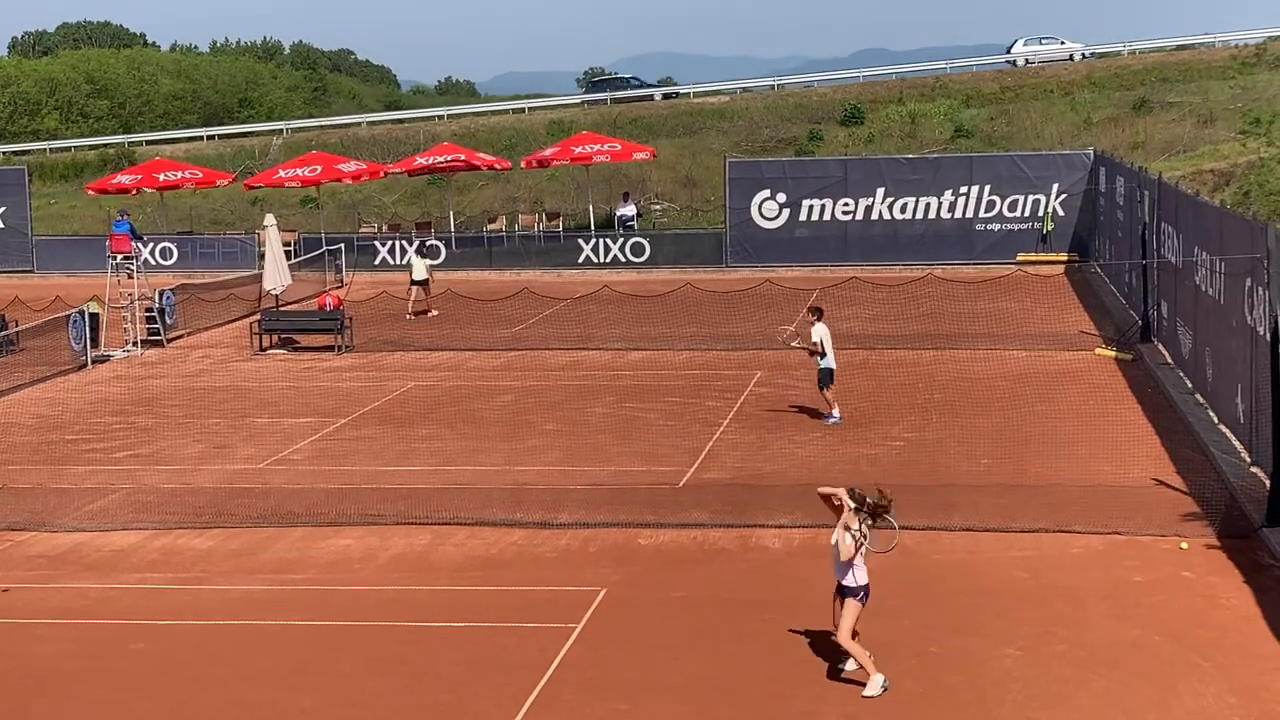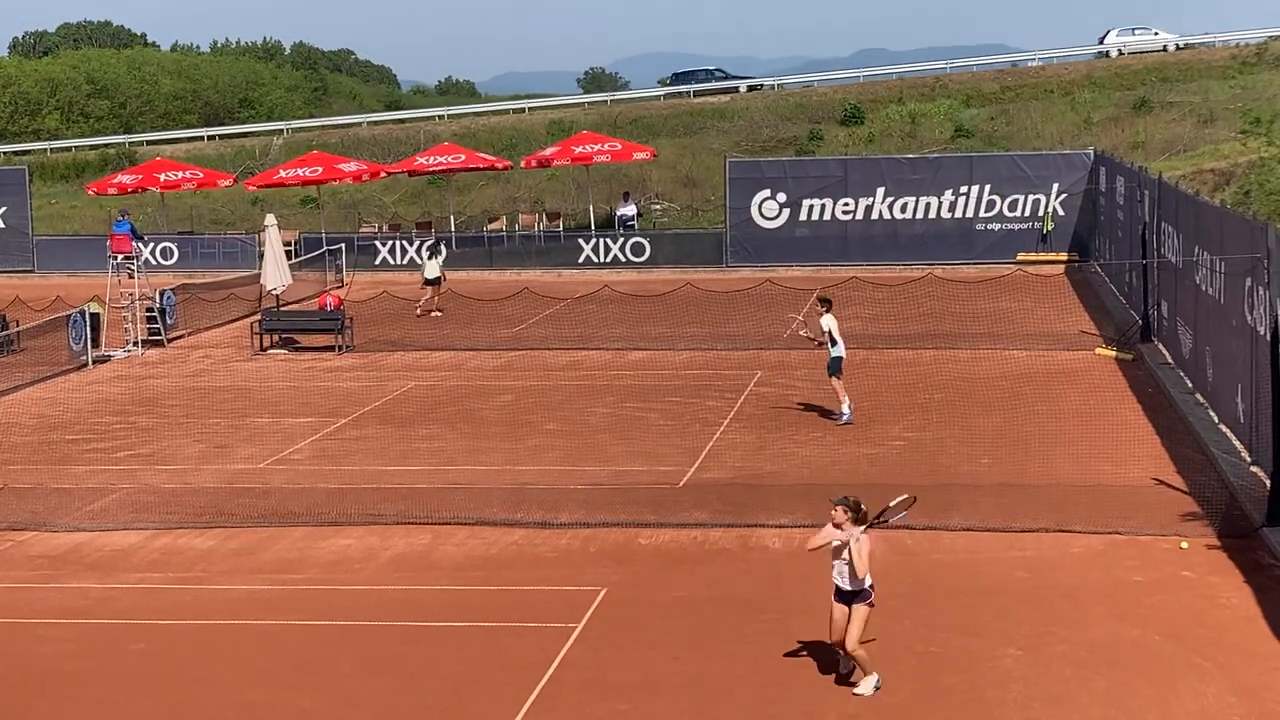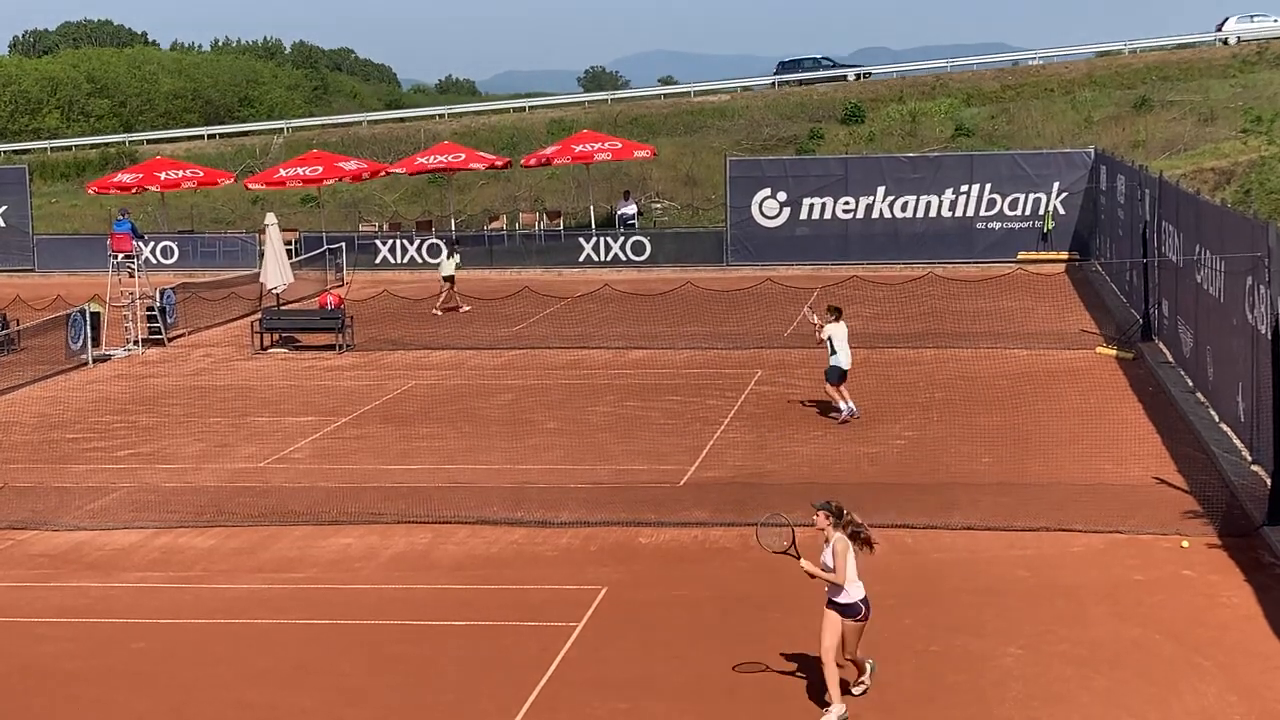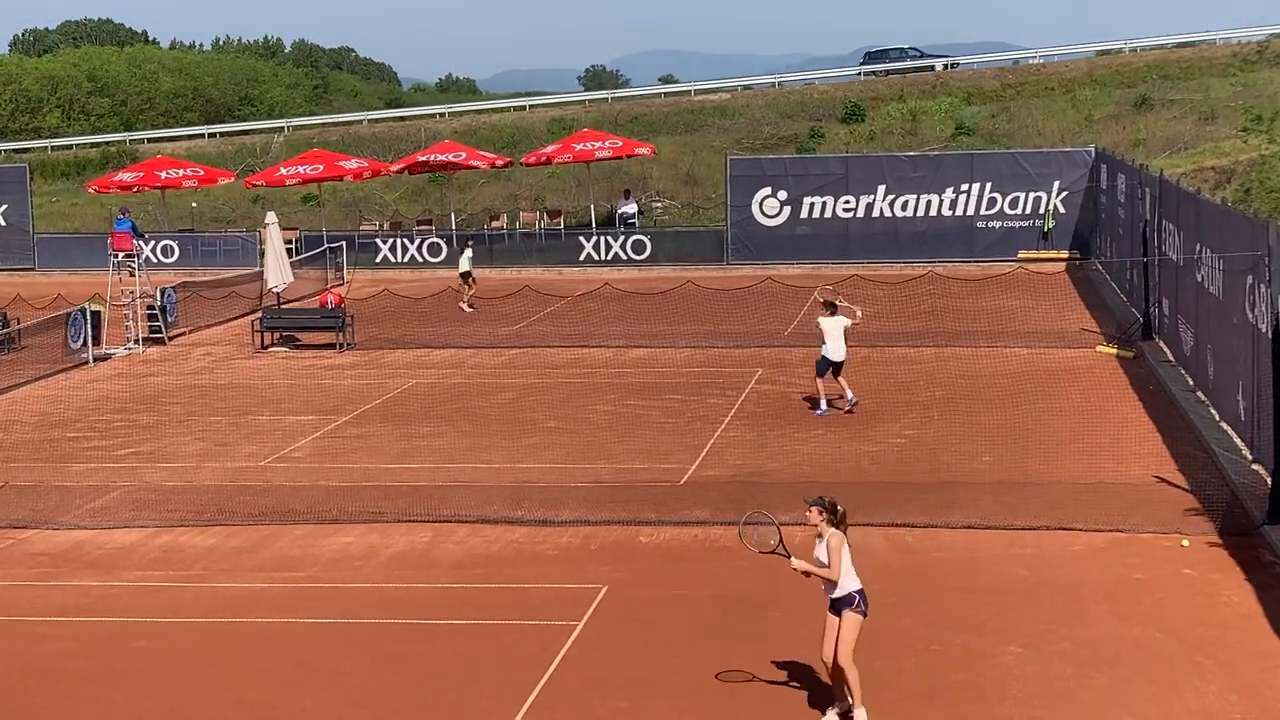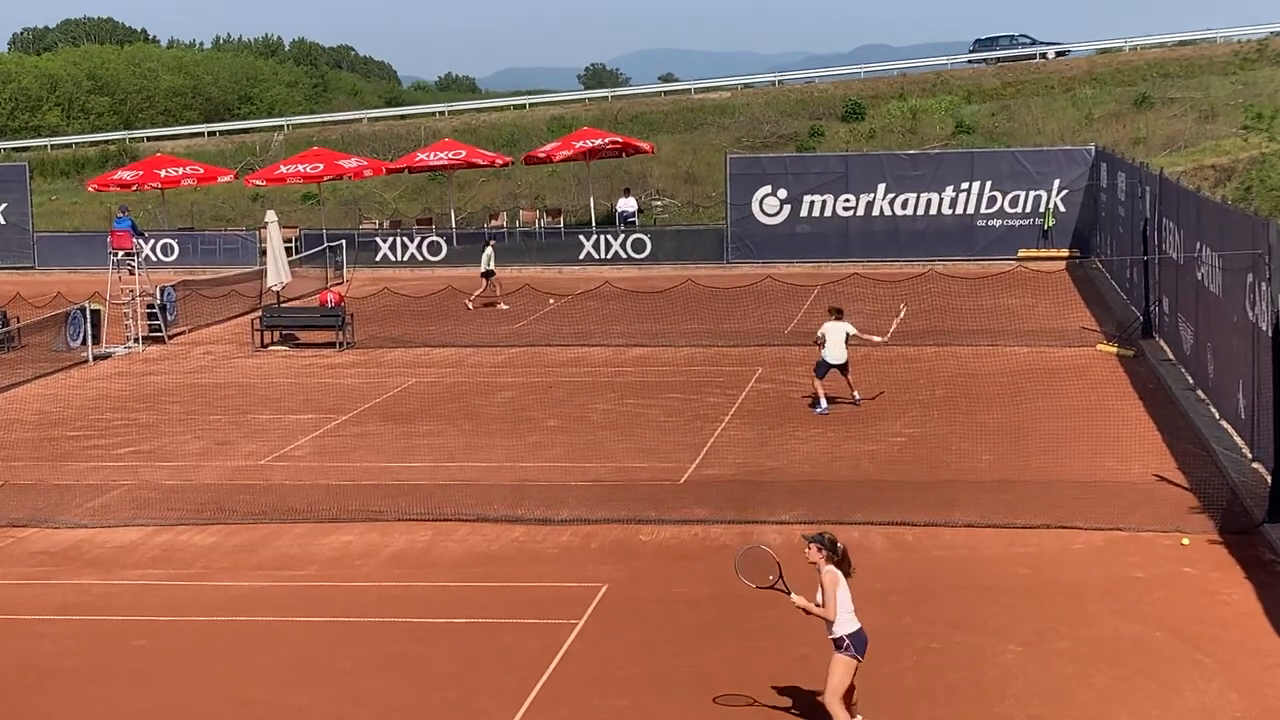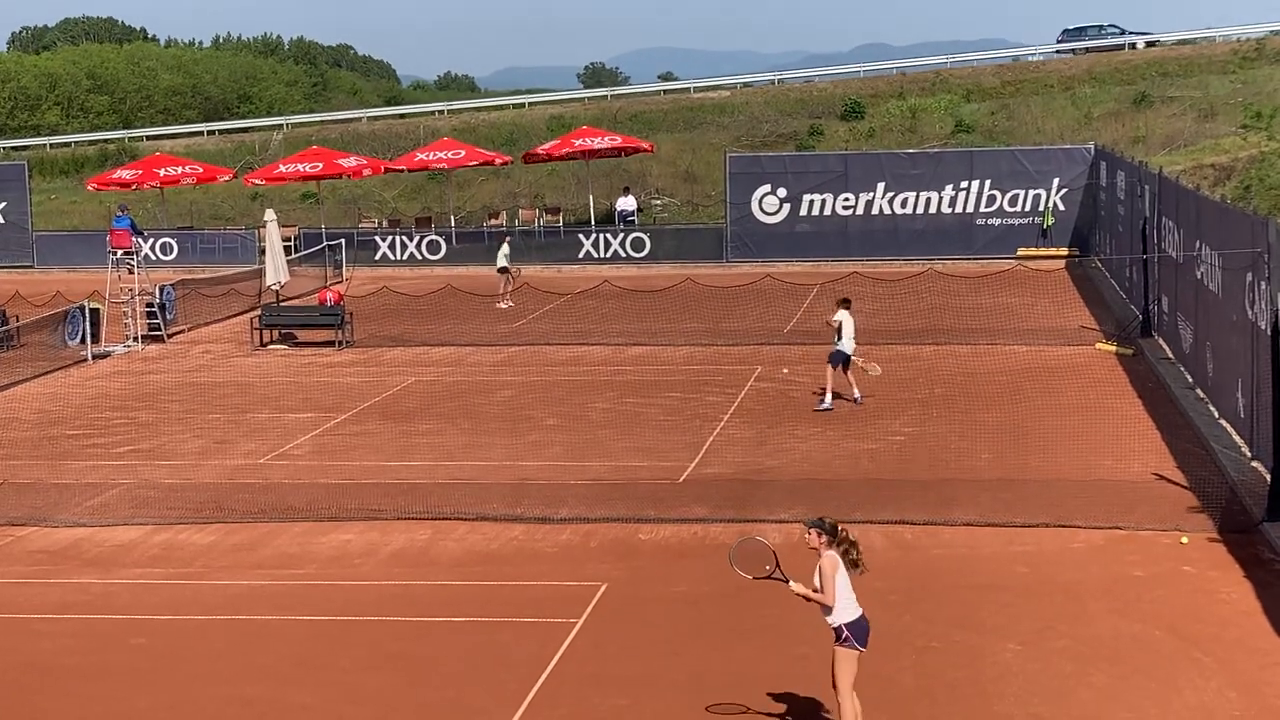
dt=0.3s
person 1, frame 1
left shoulder: (860, 530)
right shoulder: (844, 516)
left elbow: (845, 557)
right elbow: (821, 492)
left wrist: (841, 529)
right wrist: (837, 492)
left hip: (857, 589)
right hip: (842, 585)
left knee: (843, 639)
right knee: (841, 628)
left ankle: (877, 677)
right ankle: (860, 656)
person 1, frame 2
left shoulder: (863, 538)
right shoulder: (832, 529)
left elbow: (861, 574)
right elbow: (810, 545)
left wrist: (852, 546)
right wrist: (835, 538)
left hip: (862, 593)
right hip: (841, 591)
left knee: (852, 645)
right knee: (836, 641)
left ankle: (871, 677)
right ankle: (847, 656)
person 1, frame 3
left shoulder: (840, 542)
right shoulder: (829, 540)
left elbow: (840, 579)
left wrist: (813, 570)
right wrist: (814, 570)
left hip: (855, 603)
right hip: (834, 602)
left knee: (848, 655)
right knee: (826, 654)
left ankle: (864, 668)
person 1, frame 4
left shoulder: (834, 537)
right shoulder: (820, 537)
left elbow: (834, 575)
left wrist: (806, 567)
right wrist: (808, 568)
left hip: (852, 598)
right hip: (836, 601)
left knee: (842, 659)
right knee: (827, 658)
person 1, frame 5
left shoulder: (828, 575)
right shoulder: (831, 573)
left elbow: (830, 615)
left wrist: (805, 605)
right wrist: (811, 606)
left hip: (849, 641)
right hip: (851, 638)
left knee: (830, 699)
right knee: (844, 685)
person 1, frame 6
left shoulder: (827, 560)
right shoulder: (833, 558)
left elbow: (829, 600)
left wrist: (804, 592)
right wrist: (810, 592)
left hip: (849, 628)
right hip: (855, 625)
left knee: (843, 694)
right knee: (844, 688)
